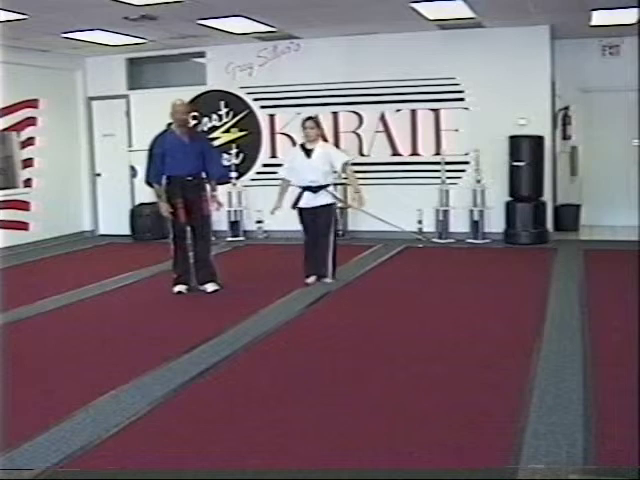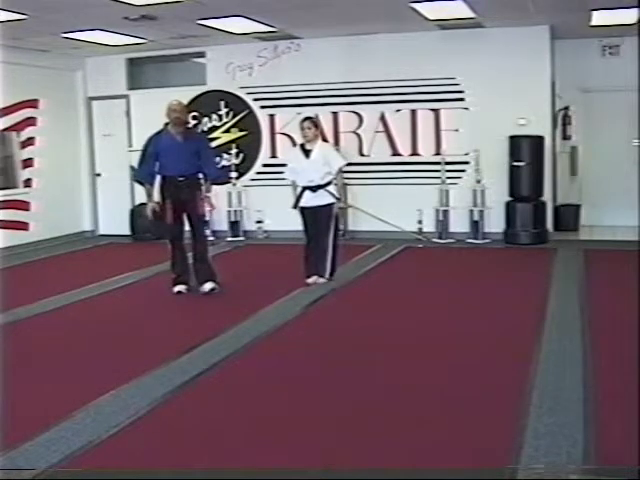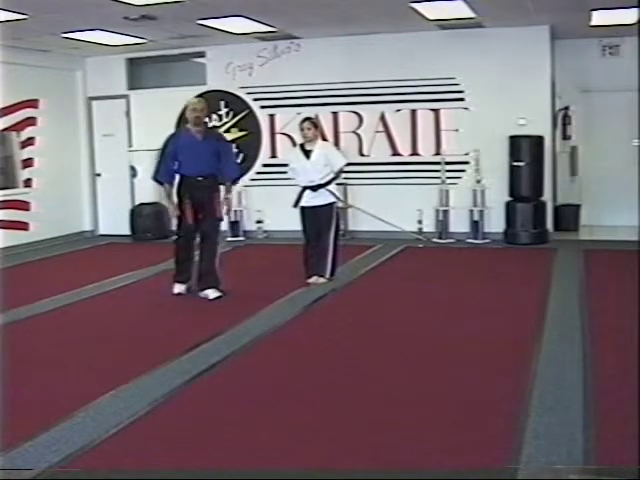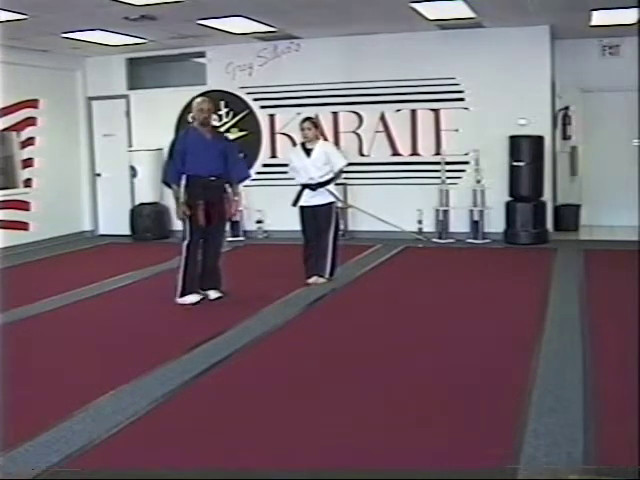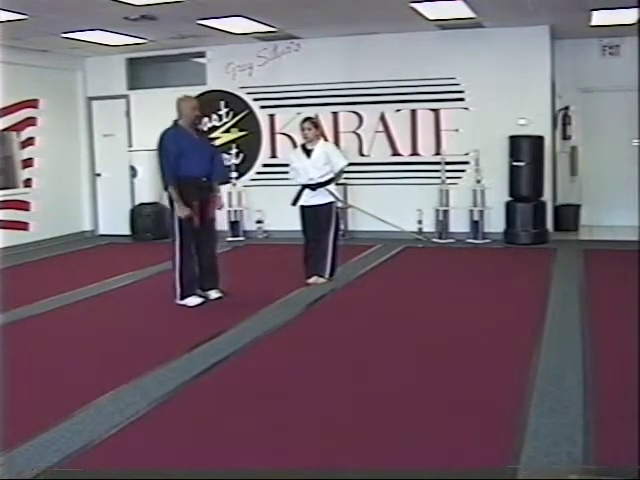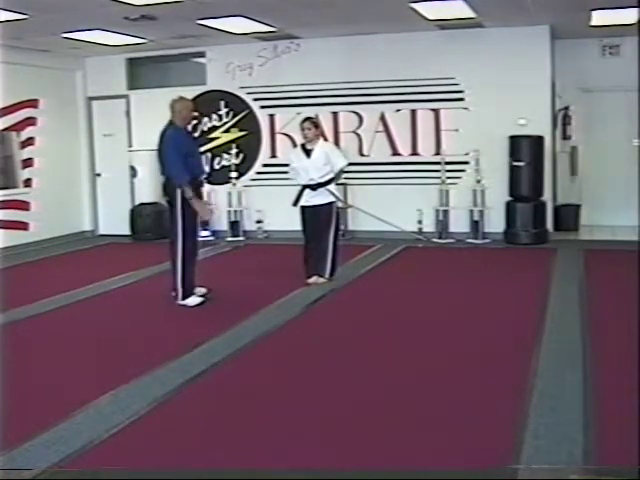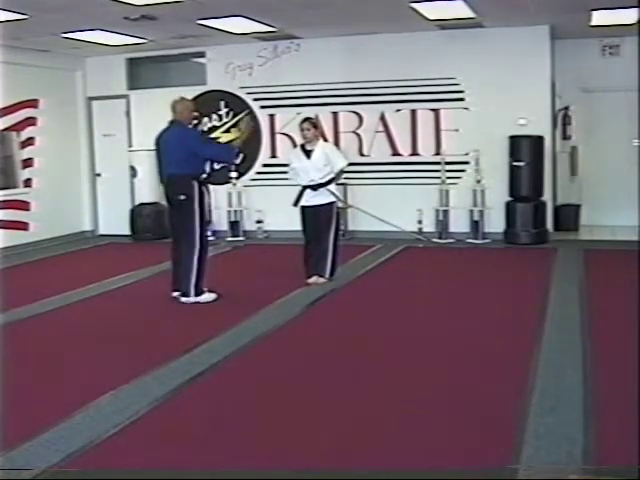
dt=0.7s
person 1, frame 1
left shoulder: (199, 139)
right shoulder: (162, 140)
left elbow: (211, 167)
right elbow: (155, 174)
left wrist: (213, 193)
right wrist: (161, 200)
left hip: (197, 187)
right hip: (175, 189)
left knee: (202, 234)
right knee: (179, 236)
left ankle: (206, 279)
right ankle: (181, 280)
person 1, frame 2
left shoulder: (196, 138)
right shoulder: (157, 140)
left elbow: (208, 167)
right elbow: (147, 171)
left wrist: (207, 193)
right wrist: (150, 199)
left hip: (192, 187)
right hip: (170, 189)
left knee: (199, 233)
right knee: (175, 236)
left ankle: (206, 279)
right ankle: (181, 280)
person 1, frame 3
left shoulder: (216, 139)
right shoulder: (177, 139)
left elbow: (228, 168)
right elbow: (166, 171)
left wrist: (227, 194)
right wrist: (170, 200)
left hip: (210, 189)
right hip: (187, 189)
left knee: (210, 238)
right knee: (185, 237)
left ankle: (208, 285)
right ankle: (181, 280)
person 1, frame 4
left shoulder: (221, 139)
right shoulder: (184, 138)
left elbow: (233, 169)
right elbow: (174, 172)
left wrist: (234, 196)
right wrist: (179, 202)
left hip: (218, 191)
right hip: (196, 191)
left knee: (214, 242)
right knee: (192, 241)
left ankle: (209, 286)
right ankle: (185, 291)
person 1, frame 5
left shoulder: (200, 137)
right shoulder: (171, 137)
left elbow: (214, 165)
right elbow: (169, 174)
left wrist: (216, 193)
right wrist: (178, 203)
left hip: (204, 192)
right hip: (185, 192)
left knee: (207, 242)
right knee: (184, 244)
left ankle: (208, 286)
right ankle: (184, 293)
person 1, frame 6
left shoulder: (182, 134)
right shoulder: (172, 135)
right elbow: (178, 172)
left wrist: (197, 197)
right wrist: (195, 200)
left hip: (189, 190)
right hip: (180, 192)
left knee: (189, 240)
right knee: (182, 241)
left ankle: (186, 285)
right ankle: (182, 293)
person 1, frame 7
left shoulder: (163, 136)
right shoulder: (187, 134)
right elbow: (218, 151)
left hip: (172, 187)
right hip: (189, 187)
left knee: (180, 238)
right knee: (195, 240)
left ankle: (179, 287)
right ankle: (191, 291)
person 2, frame 1
left shoulder: (328, 149)
right shoulder: (295, 152)
left elbow: (347, 169)
right elbow: (286, 178)
left wrist: (356, 191)
right wrist: (279, 201)
left hip: (324, 198)
right hip: (304, 199)
left knee: (325, 237)
right knee: (310, 237)
left ankle: (325, 273)
right ankle: (311, 272)
person 2, frame 2
left shoulder: (326, 149)
right shoulder: (295, 153)
left elbow: (338, 173)
right elbow: (293, 179)
left wrist: (339, 198)
right wrist: (296, 199)
left hip: (325, 198)
right hip: (306, 199)
left knee: (325, 237)
right knee: (311, 237)
left ankle: (324, 272)
right ankle: (312, 272)
person 2, frame 3
left shoulder: (326, 148)
right shoulder: (295, 152)
left elbow: (339, 169)
left wrist: (325, 183)
right wrist: (306, 184)
left hip: (326, 197)
right hip: (307, 198)
left knee: (326, 236)
right knee: (310, 237)
left ankle: (324, 272)
right ankle: (312, 272)
person 2, frame 4
left shoulder: (327, 147)
right shoulder: (296, 152)
left elbow: (339, 169)
left wrist: (327, 182)
right wrist: (306, 183)
left hip: (325, 196)
right hip: (306, 197)
left knee: (325, 236)
right knee: (310, 237)
left ankle: (323, 272)
right ankle: (312, 272)
person 2, frame 5
left shoulder: (327, 148)
right shoulder: (297, 152)
left elbow: (340, 168)
right elbow: (295, 173)
left wrist: (328, 183)
right wrist: (306, 183)
left hip: (325, 196)
right hip: (307, 197)
left knee: (326, 236)
right knee: (310, 236)
left ankle: (323, 272)
right ankle: (313, 272)
person 2, frame 6
left shoulder: (327, 148)
right shoulder: (297, 152)
left elbow: (340, 168)
right elbow: (295, 173)
left wrist: (329, 183)
right wrist: (305, 183)
left hip: (325, 196)
right hip: (307, 197)
left knee: (326, 236)
right knee: (310, 237)
left ankle: (323, 272)
right ankle: (313, 272)
person 2, frame 7
left shoulder: (327, 148)
right shoulder: (296, 153)
left elbow: (340, 168)
right elbow: (294, 173)
left wrist: (329, 183)
right wrist: (305, 184)
left hip: (326, 196)
right hip: (307, 197)
left knee: (326, 236)
right knee: (310, 237)
left ankle: (323, 272)
right ankle: (313, 272)
